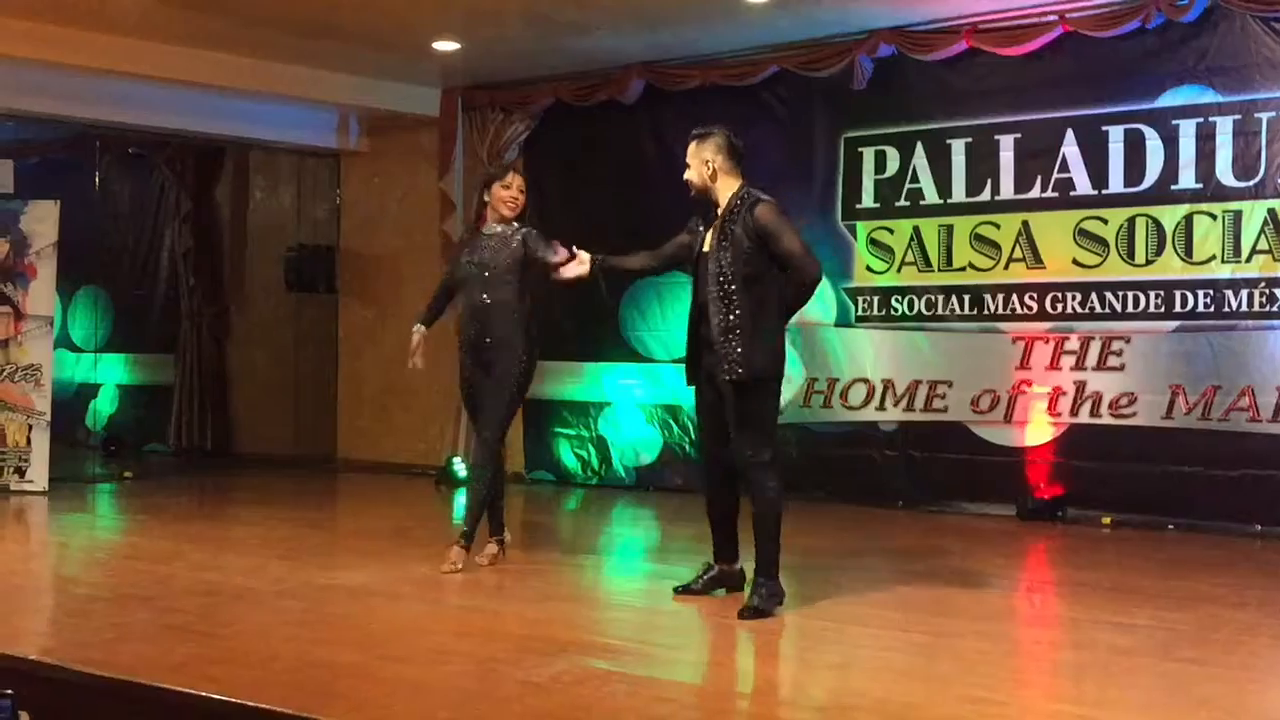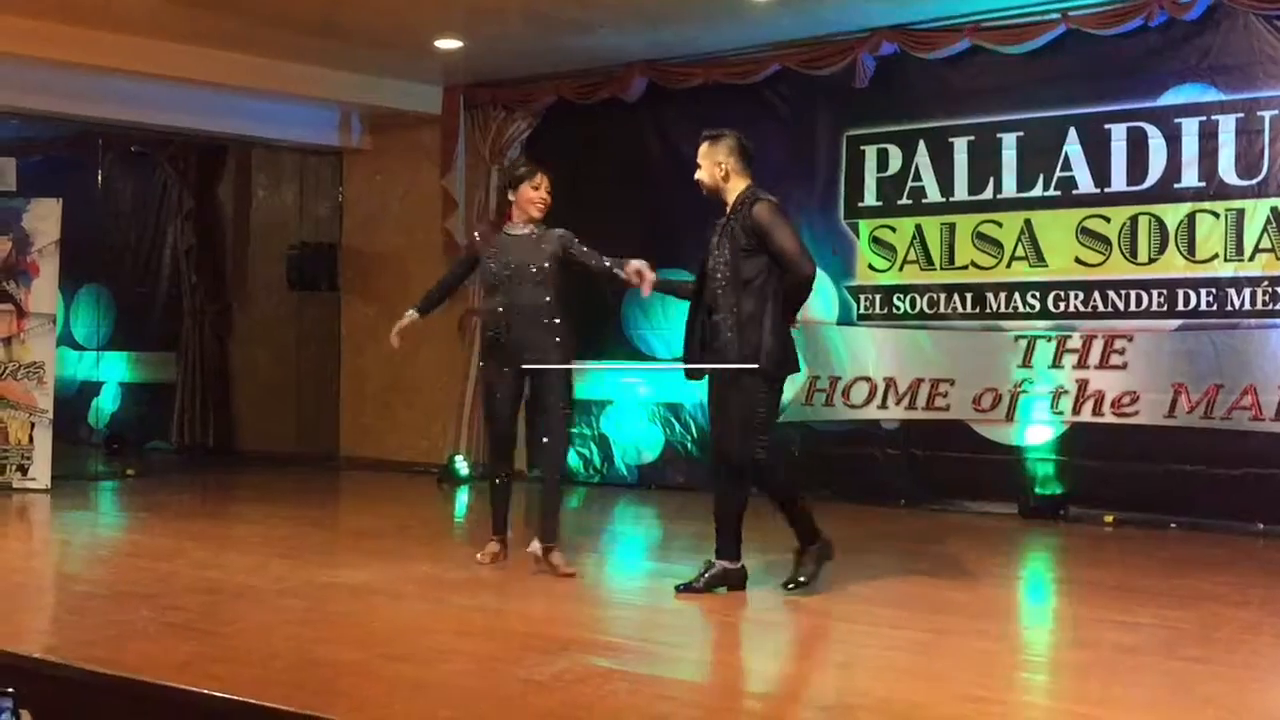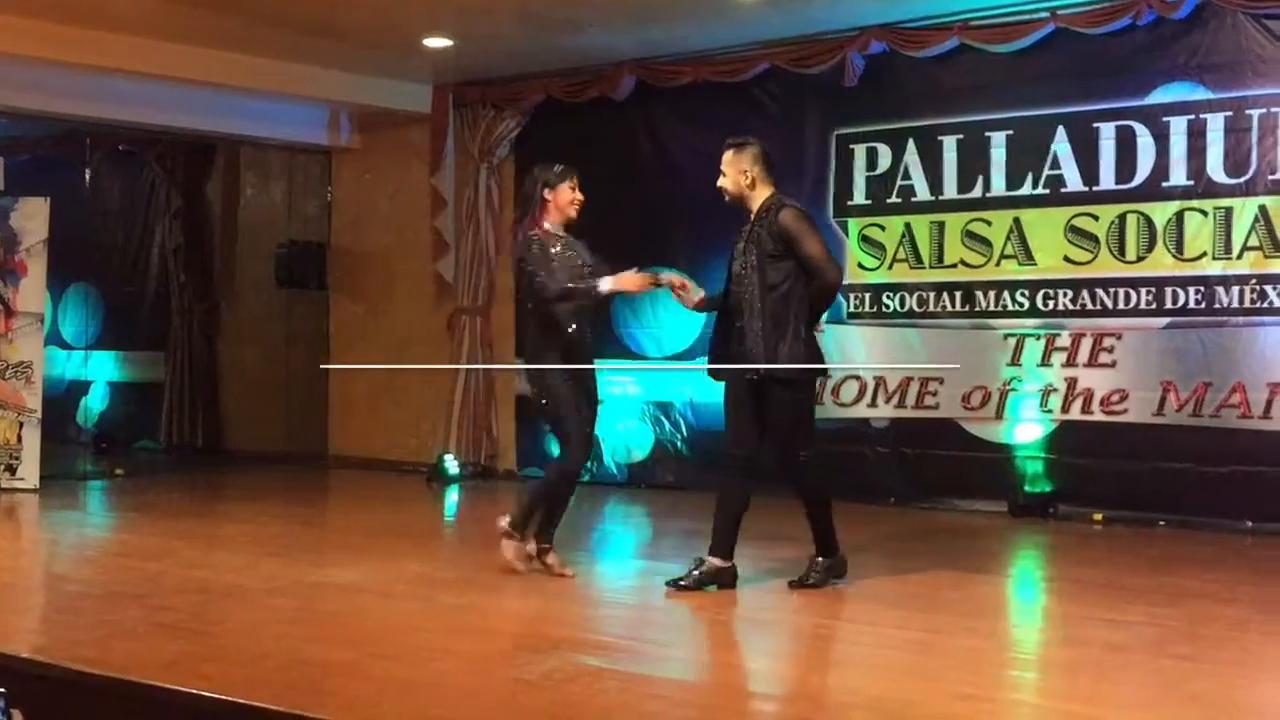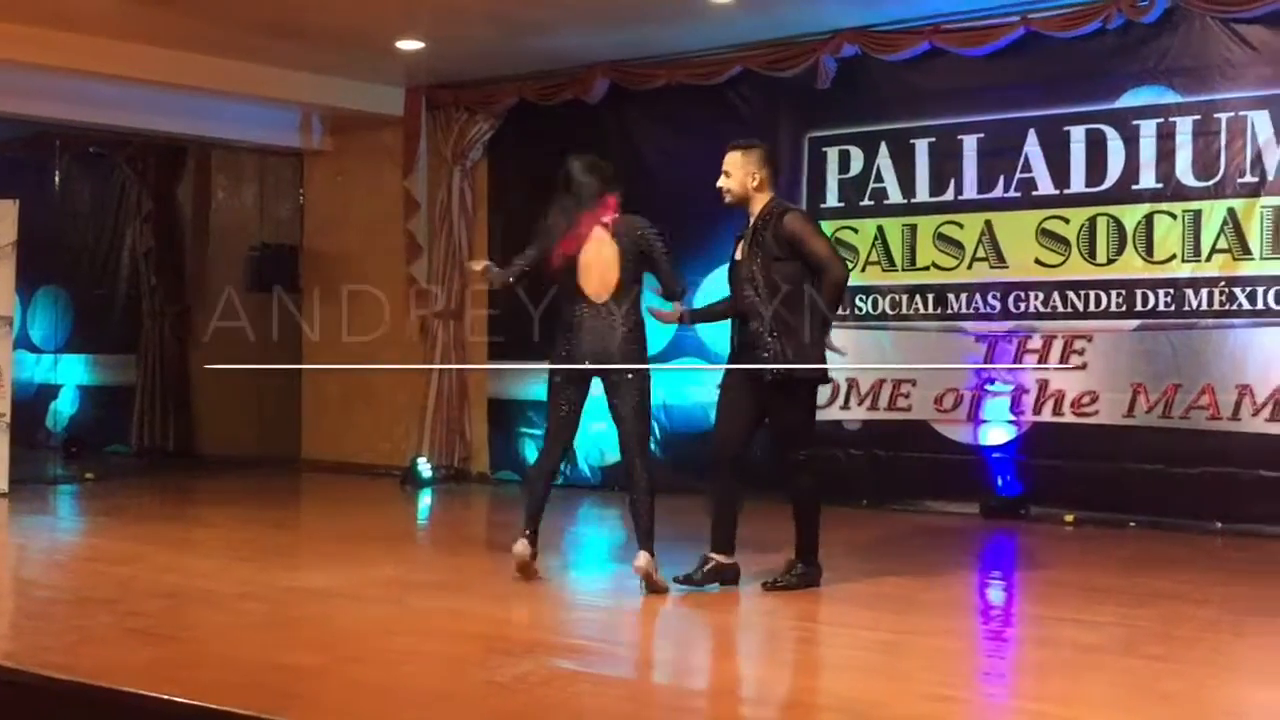
dt=0.3s
person 1, frame 1
left shoulder: (759, 211)
right shoulder: (704, 226)
left elbow: (807, 271)
right elbow: (656, 260)
left wrist: (774, 319)
right wrist: (597, 263)
left hip: (753, 361)
right hip: (713, 360)
left knee: (755, 465)
right knee: (717, 464)
left ankle: (767, 582)
right ankle: (725, 565)
person 1, frame 2
left shoulder: (759, 212)
right shoulder: (728, 221)
left elbow: (802, 269)
left wrist: (781, 316)
right wrist: (657, 283)
left hip: (757, 357)
right hip: (726, 356)
left knee: (748, 455)
right knee: (725, 458)
left ankle: (812, 543)
right ankle: (727, 562)
person 1, frame 3
left shoulder: (785, 218)
right shoulder: (751, 228)
left elbow: (828, 276)
left wrist: (803, 323)
right wrist: (703, 298)
left hip: (784, 362)
right hip: (747, 361)
left knee: (793, 459)
right knee: (739, 459)
left ankle: (828, 555)
right ankle: (719, 561)
person 1, frame 4
left shoulder: (789, 222)
right shoulder: (746, 233)
left elbow: (835, 273)
left wrist: (815, 329)
right wrist: (687, 316)
left hip: (789, 362)
right hip: (749, 362)
left knee: (793, 460)
right knee: (725, 452)
left ankle: (806, 562)
right ankle: (721, 557)
person 2, frame 1
left shoulder: (524, 238)
right shoulder: (470, 242)
left elbow: (545, 259)
right elbow: (448, 288)
left wrist: (559, 259)
right wrist: (421, 327)
left hip: (511, 350)
right hip: (473, 350)
left knee: (489, 442)
right knee: (485, 442)
left ankle: (465, 540)
right ankle: (497, 535)
person 2, frame 2
left shoulder: (557, 239)
right shoulder: (484, 241)
left elbow: (595, 261)
right elbow: (450, 281)
left wrist: (628, 266)
right wrist: (414, 313)
left hip: (548, 350)
right hip: (500, 352)
left knee: (553, 444)
right knee: (500, 445)
left ankle: (548, 545)
right ankle: (498, 536)
person 2, frame 3
left shoulder: (573, 243)
right shoulder: (532, 241)
right elbow: (546, 291)
left wrist: (644, 279)
right wrist: (607, 284)
left hip: (579, 358)
right hip: (551, 358)
left knee: (576, 452)
right knee: (575, 452)
left ankle: (538, 541)
right ankle: (516, 523)
person 2, frame 4
left shoulder: (557, 233)
right shoulder: (637, 229)
left elbow: (508, 278)
right elbow: (674, 290)
left wrist: (488, 267)
right wrist: (670, 300)
left hip: (572, 349)
right hip: (622, 351)
left knee: (554, 447)
right knee: (635, 452)
left ankle: (527, 542)
right ankle: (645, 555)
